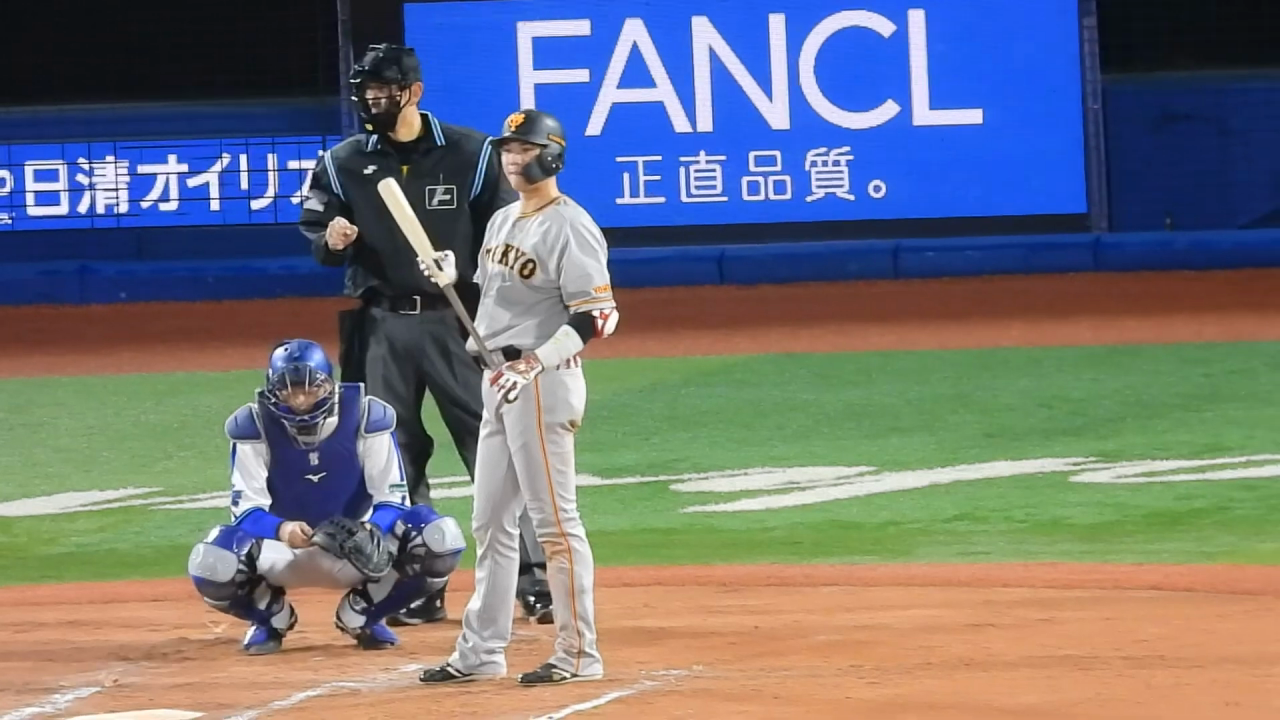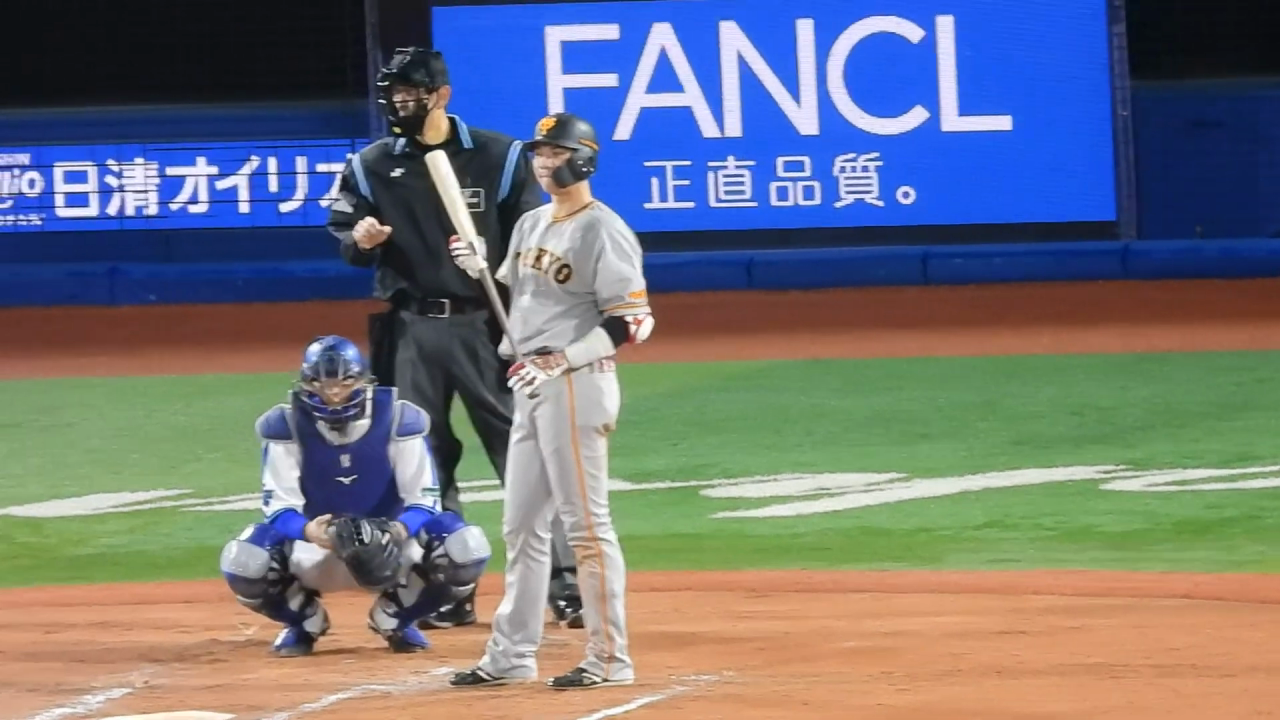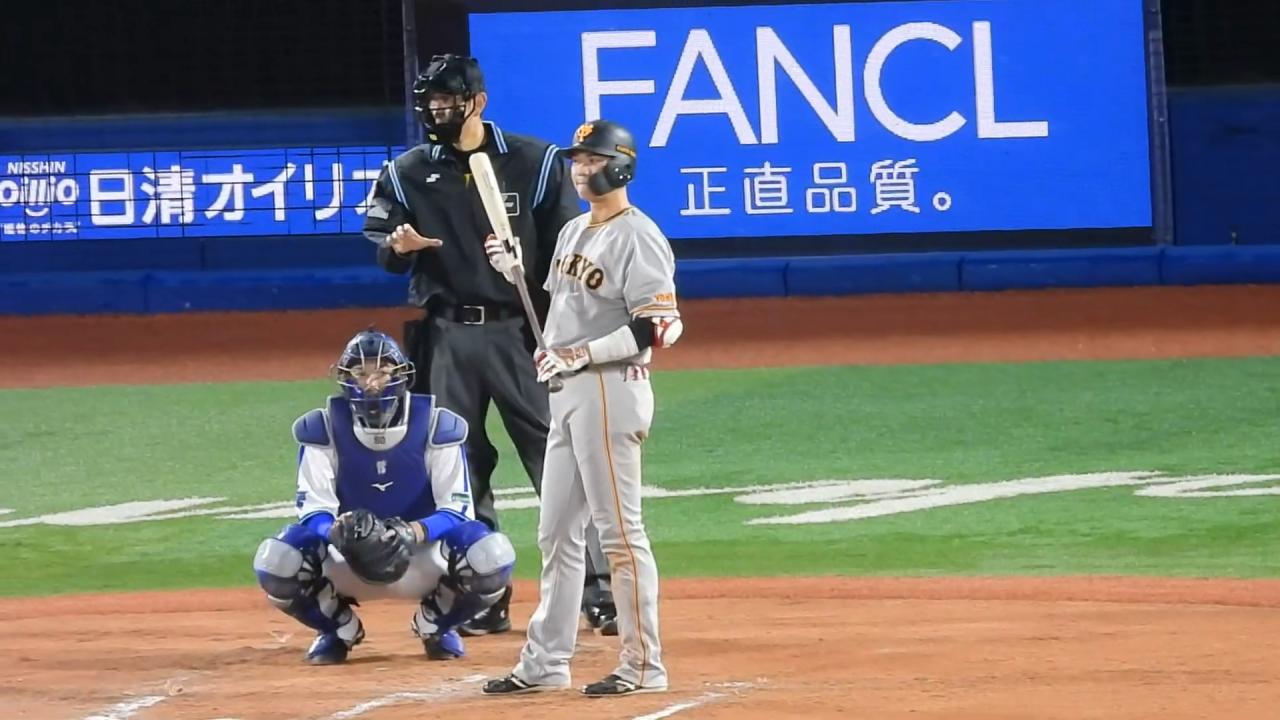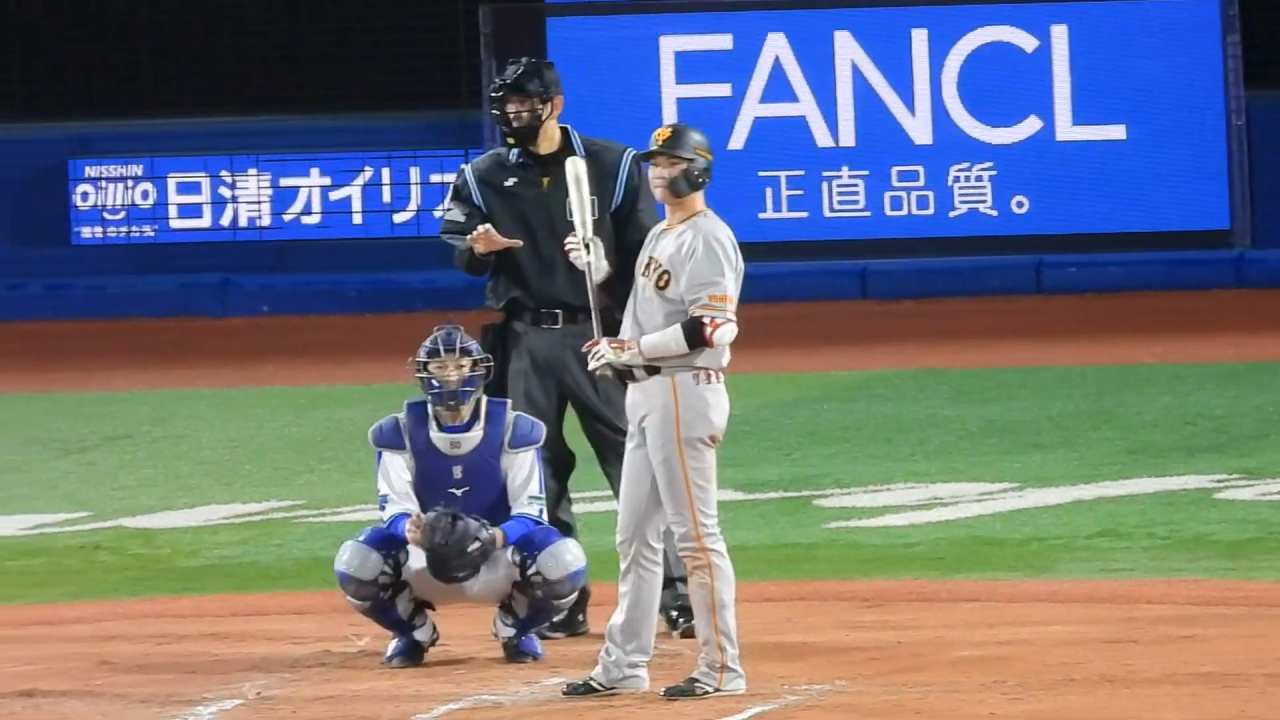
dt=0.4s
person 1, frame 1
left shoulder: (470, 153)
right shoulder: (343, 163)
right elbow: (314, 234)
right wrist: (331, 241)
left hip: (456, 322)
right hip: (381, 326)
right knee: (395, 460)
left ankle: (533, 582)
right ankle: (420, 589)
person 1, frame 2
left shoulder: (499, 156)
right shoulder: (370, 166)
right elbow: (342, 240)
right wrist: (360, 241)
left hip: (483, 326)
right hip: (411, 329)
person 1, frame 3
left shoulder: (535, 161)
right shoulder: (406, 172)
right elbow: (379, 243)
right wrist: (397, 247)
left hip: (520, 331)
right hip: (446, 336)
person 1, frame 4
left shoulder: (612, 165)
right shoulder: (483, 175)
left elbow: (642, 255)
right elbow: (458, 250)
right wrist: (477, 248)
left hip: (598, 334)
right hip: (524, 339)
right knee: (538, 475)
person 2, frame 1
left shoulder: (569, 225)
right shoulder: (502, 220)
left elbow: (598, 316)
left wrist: (532, 365)
right wrist: (451, 275)
left hip: (543, 381)
right hip: (501, 383)
left knee: (554, 520)
right knee: (491, 521)
left ankle: (579, 654)
right ankle: (482, 650)
person 2, frame 2
left shoulder: (603, 230)
right shoulder: (531, 223)
left elbow: (632, 321)
right elbow: (510, 296)
left wrist: (560, 361)
right wrist: (478, 268)
left hip: (575, 385)
right hip: (531, 386)
left knee: (585, 524)
right knee: (522, 524)
left ankle: (609, 659)
right ankle: (512, 654)
person 2, frame 3
left shoulder: (637, 236)
right shoulder: (573, 231)
left elbow: (662, 325)
left wrist: (582, 354)
right wrist: (515, 270)
left hip: (610, 390)
right hip: (567, 392)
left knee: (619, 531)
right knee: (557, 531)
left ankle: (643, 666)
right ankle: (546, 661)
person 2, frame 4
left shoulder: (707, 237)
right shoulder: (659, 235)
left elbow: (715, 328)
left wrist: (632, 347)
left hip: (685, 393)
right hip: (645, 394)
left knee: (695, 533)
right knee: (635, 534)
left ankle: (721, 668)
right ankle: (624, 663)
person 3, frame 1
left shoulder: (366, 416)
right shoulder: (254, 423)
left elbow: (394, 497)
right elbow: (245, 505)
left wrist: (372, 529)
right wrist: (281, 529)
right hip: (283, 545)
left knee: (443, 540)
right knee: (210, 567)
left ankle: (361, 615)
right ankle: (271, 618)
person 3, frame 2
left shoulder: (397, 419)
right shoulder: (287, 424)
left elbow: (424, 499)
right elbow: (278, 505)
left wrist: (399, 530)
right wrist: (307, 530)
left hip: (384, 549)
right hip: (313, 547)
left knee: (467, 548)
right knee: (242, 563)
left ankle: (393, 618)
right ankle: (304, 621)
person 3, frame 3
left shoulder: (435, 425)
right shoulder: (323, 427)
left elbow: (458, 508)
right elbow: (313, 508)
left wrist: (416, 531)
right wrist: (334, 531)
left hip: (422, 554)
right hip: (348, 558)
left knee: (493, 556)
right knee: (275, 562)
left ankle: (435, 624)
right ankle: (338, 629)
person 3, frame 4
left shoulder: (512, 428)
right shoulder: (401, 431)
left elbow: (531, 511)
right elbow: (395, 509)
left wrist: (495, 538)
right wrist: (409, 528)
left hip: (497, 561)
right hip: (427, 563)
left knee: (564, 563)
right knee: (355, 564)
left ankle: (515, 629)
right ankle: (413, 633)
